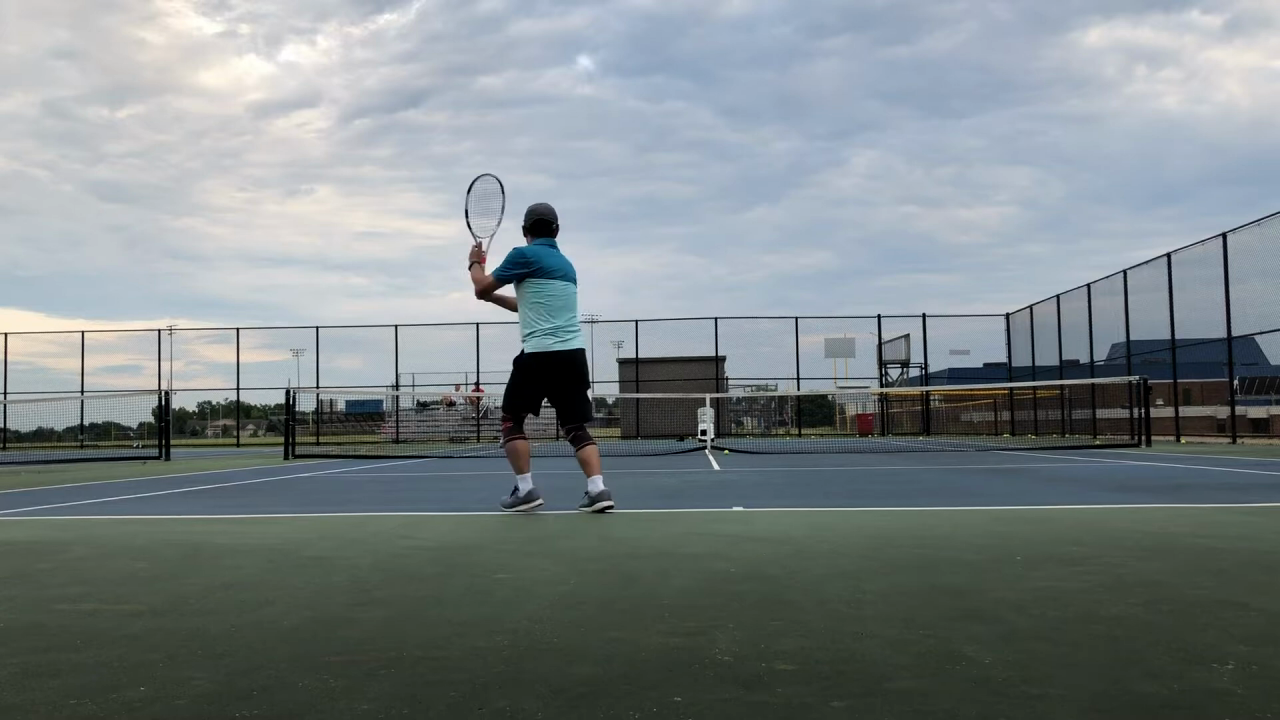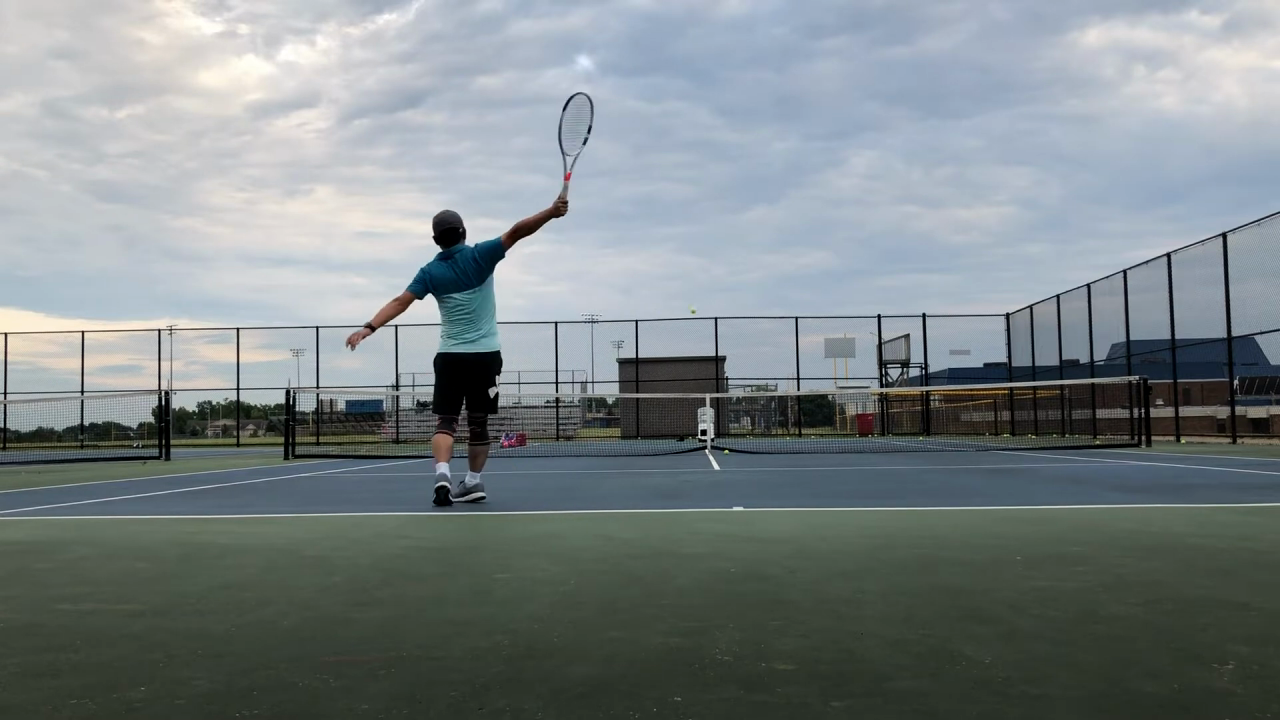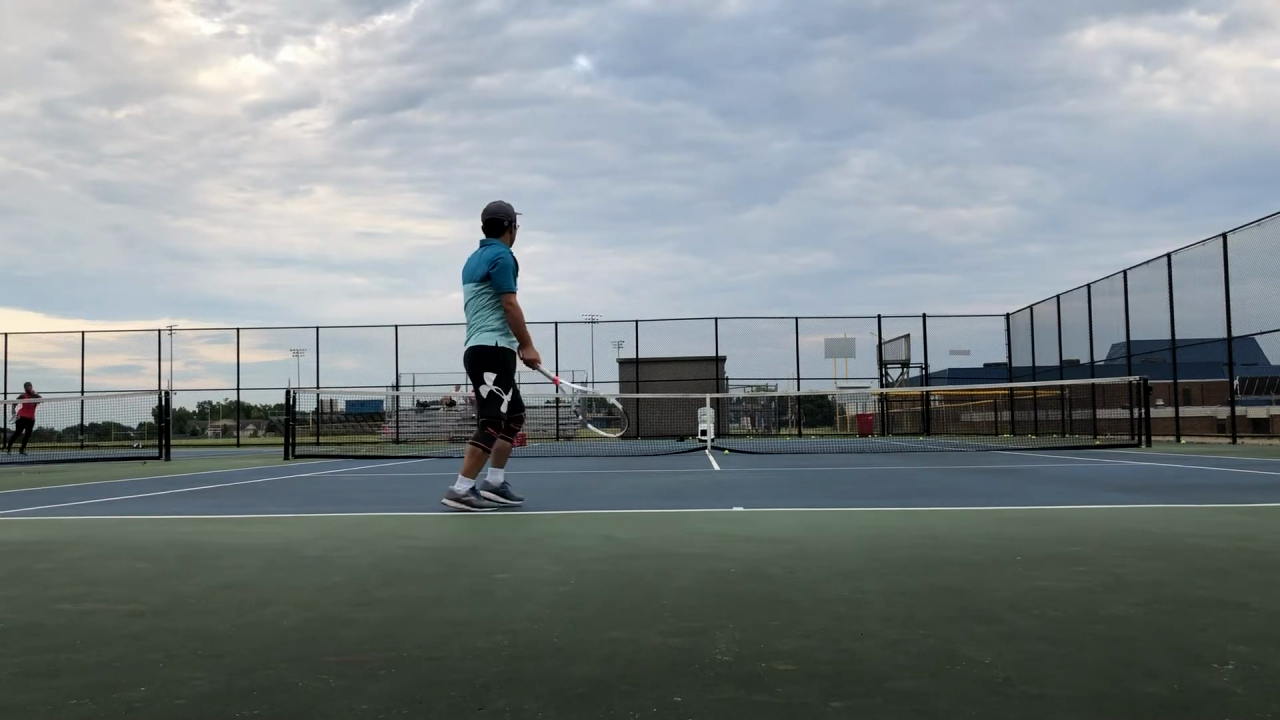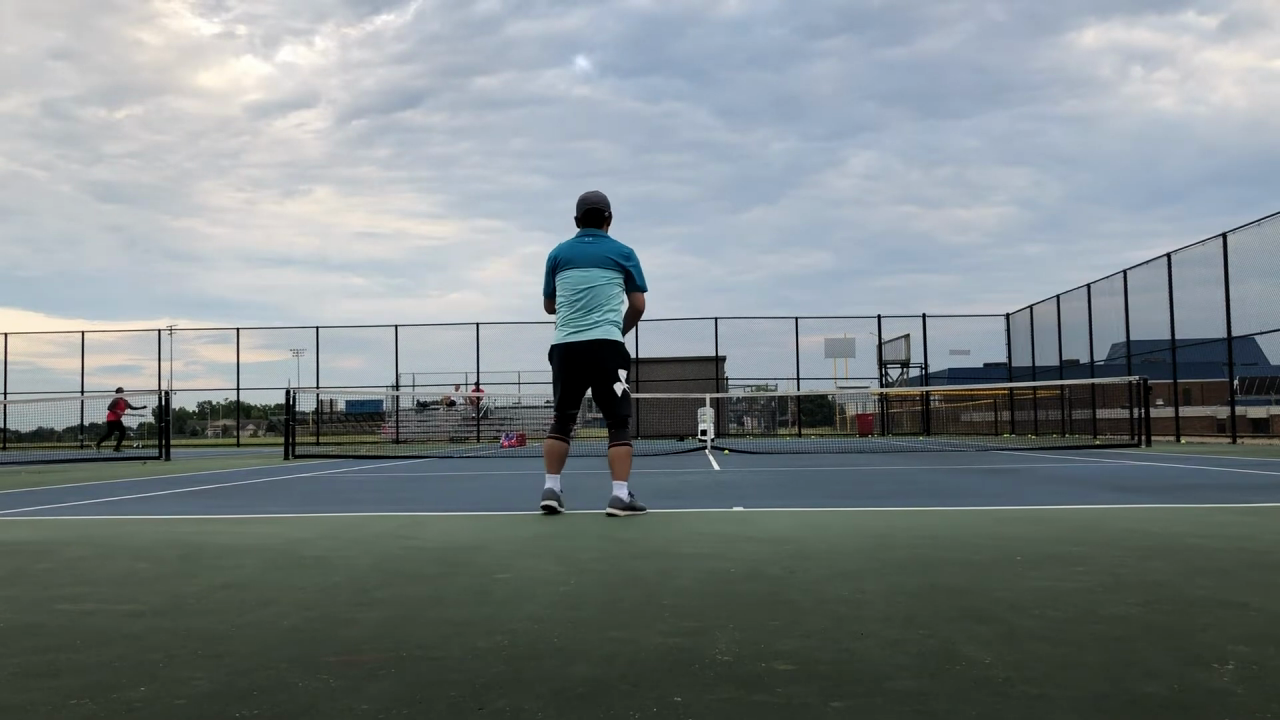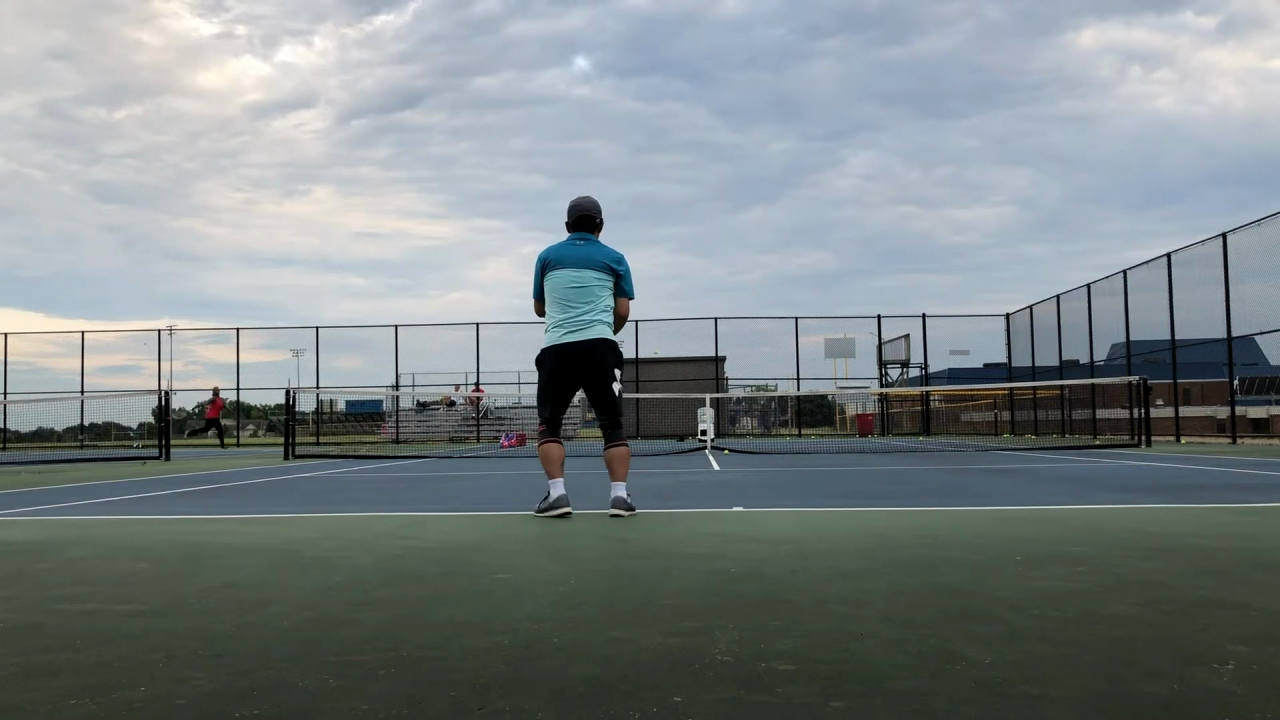
dt=1s
person 1, frame 1
left shoulder: (524, 254)
right shoulder: (564, 263)
left elbow: (486, 285)
left wrist: (476, 264)
right wrist: (492, 298)
left hip: (540, 354)
right hip: (573, 353)
left knee: (512, 419)
right knee: (576, 427)
left ankle: (525, 490)
right ankle: (598, 490)
person 1, frame 2
left shoulder: (431, 272)
right shoulder: (481, 254)
left elbow: (400, 303)
right elbow: (516, 231)
left wrist: (368, 328)
right wrist: (551, 212)
left hip: (451, 356)
right hip: (486, 354)
left knee: (446, 420)
right knee: (479, 422)
left ankle: (443, 474)
right ankle: (472, 483)
person 1, frame 3
left shoulder: (474, 259)
right shoulder: (502, 257)
right elbow: (509, 305)
left wrist: (518, 344)
right wrist: (527, 346)
left hip: (481, 350)
right hip: (493, 350)
left knee: (514, 416)
right knee: (491, 421)
left ankle: (493, 481)
right ankle: (462, 489)
person 1, frame 4
left shoulder: (558, 254)
right shoulder: (623, 253)
left elbow: (549, 306)
right elbow: (638, 304)
left hip: (565, 348)
right hip: (606, 346)
left knee: (562, 420)
right knee: (618, 423)
left ankle: (551, 488)
right ankle: (620, 495)
person 1, frame 5
left shoulder: (547, 256)
right shoulder: (615, 259)
left elbow: (539, 309)
right elbow: (622, 312)
left hip: (557, 348)
right hip: (600, 347)
left knee: (549, 423)
right knee: (613, 425)
left ankle: (557, 494)
right ankle: (619, 496)
